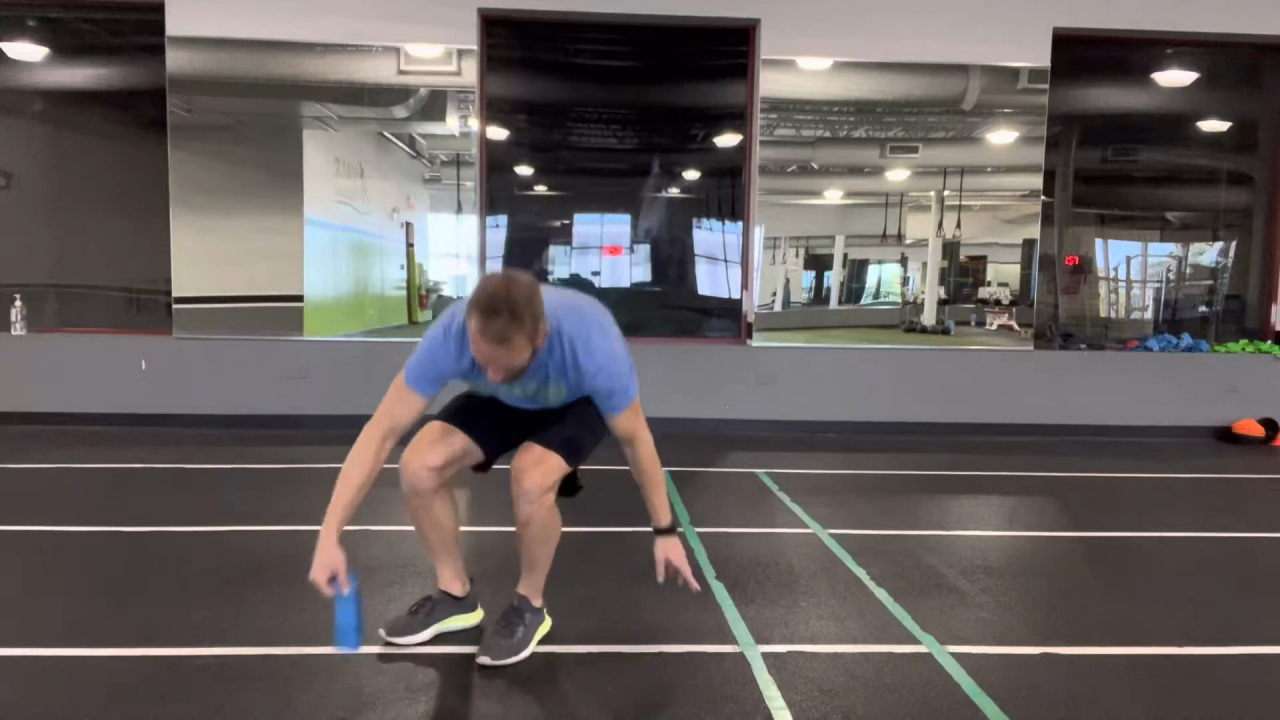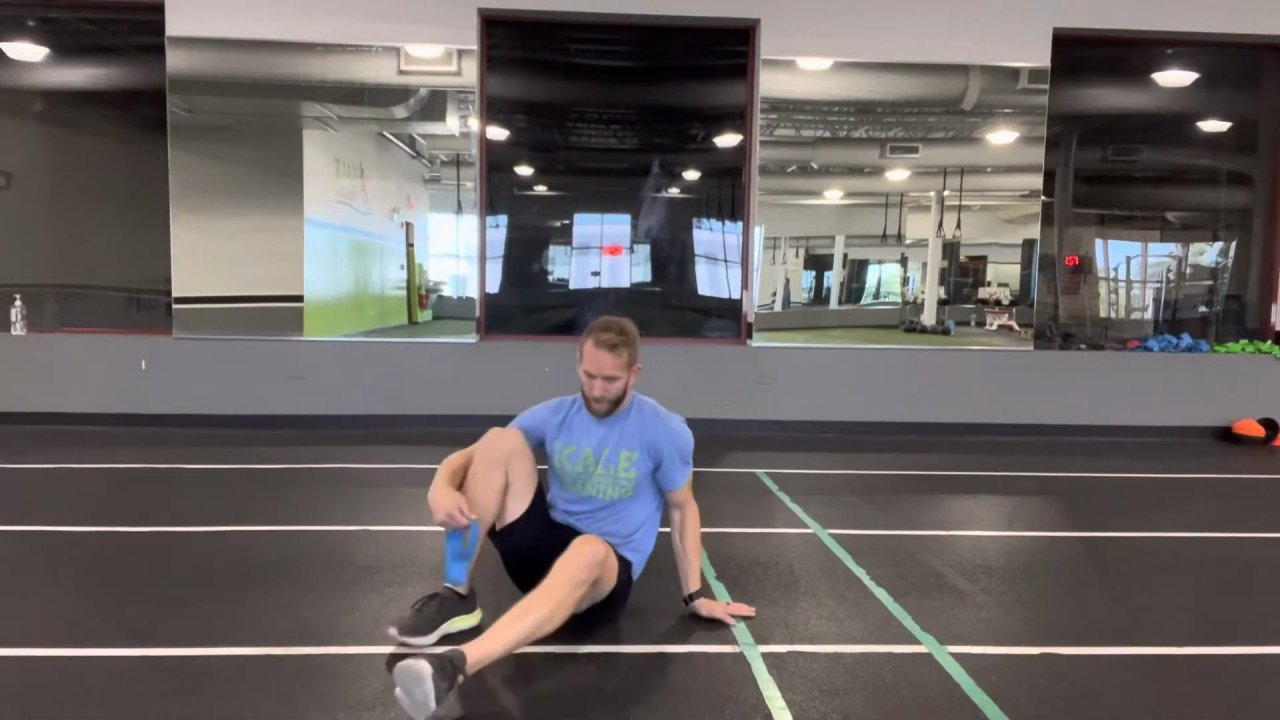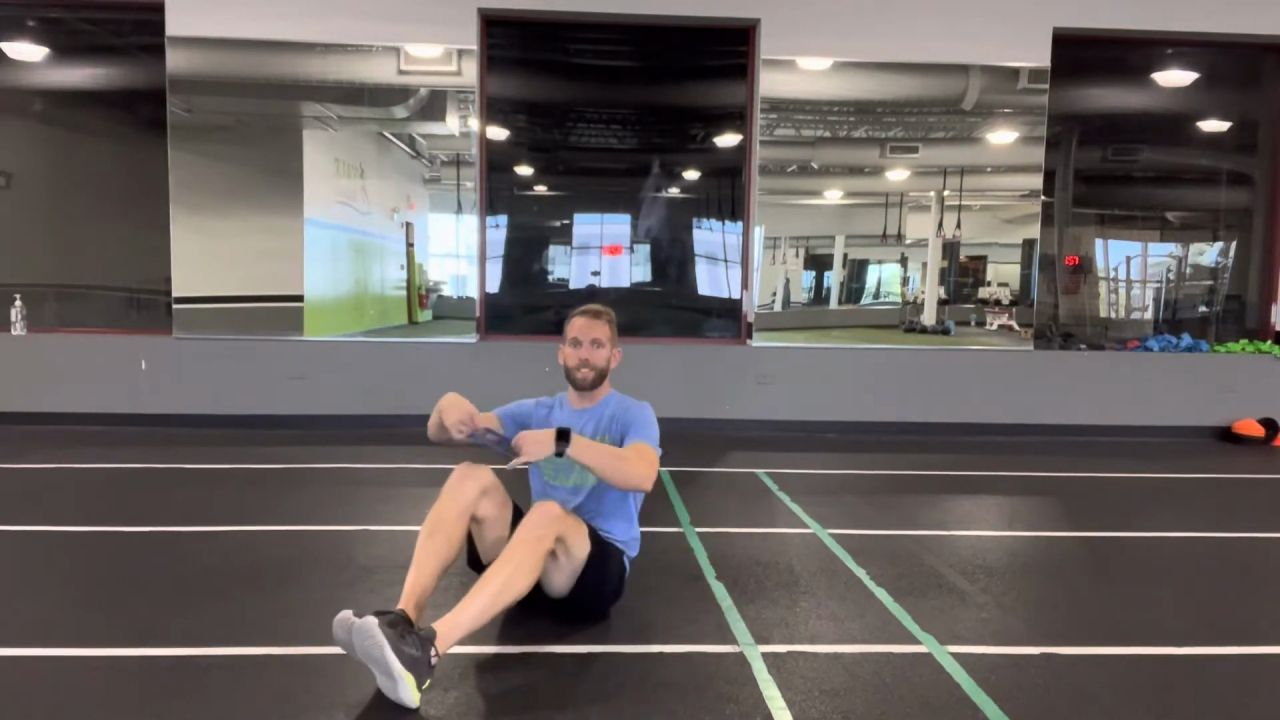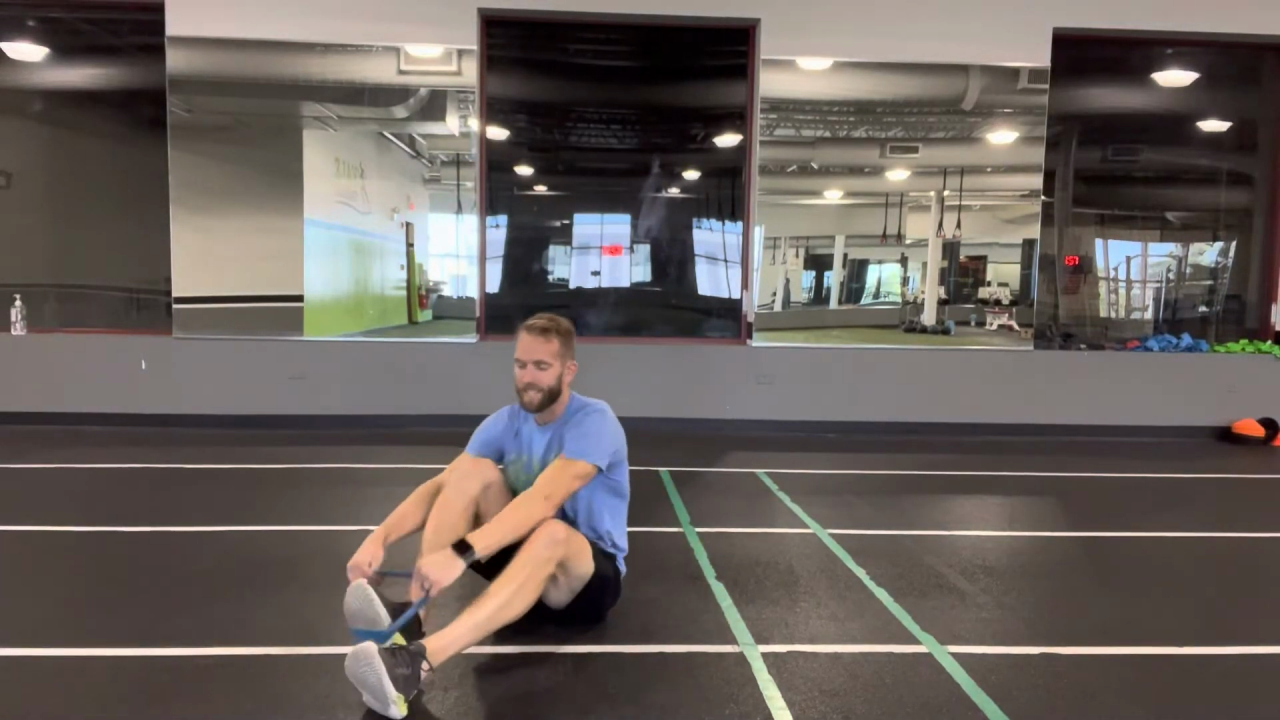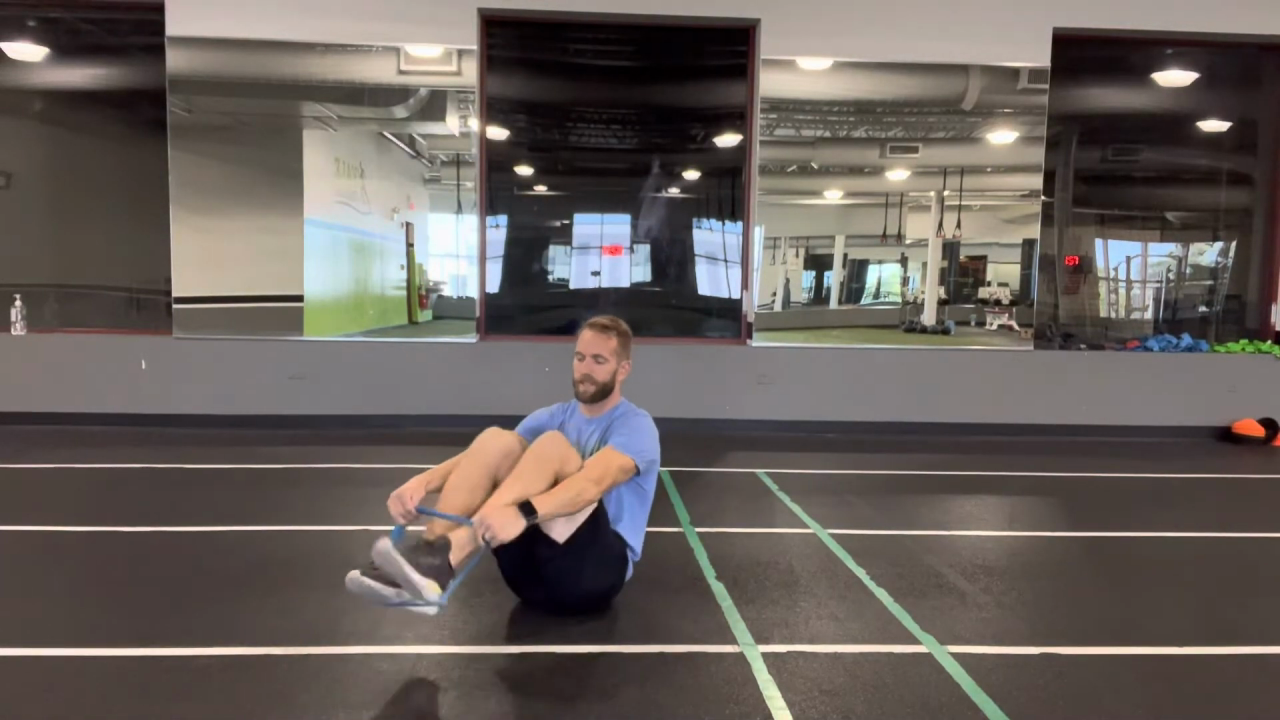
dt=1s
person 1, frame 1
left shoulder: (591, 346)
right shoulder: (453, 334)
left elbow: (633, 437)
right elbow: (382, 430)
left wrist: (664, 531)
right wrist: (330, 535)
left hip: (577, 404)
right hip: (502, 402)
left knee: (530, 476)
right knee: (420, 466)
left ankle: (530, 605)
right ankle: (455, 595)
person 1, frame 2
left shoulder: (665, 432)
right shoulder: (553, 416)
left elbow: (681, 508)
right elbow: (472, 455)
left wrist: (695, 595)
right wrist: (442, 488)
left hip: (608, 570)
right hip: (541, 546)
left knee: (588, 551)
right knee: (501, 440)
left ankle: (456, 666)
right ankle: (456, 596)
person 1, frame 3
left shoulder: (634, 414)
right shoulder: (536, 411)
left elbow: (642, 475)
right elbow: (439, 435)
left wrist: (562, 442)
right wrist: (448, 406)
left hip: (598, 567)
right hip: (532, 557)
left knee: (548, 512)
right knee: (471, 478)
left ankle: (426, 648)
right ankle: (403, 619)
person 1, frame 4
left shoulder: (595, 423)
right shoulder: (505, 423)
left elbow: (544, 501)
right elbow: (441, 487)
left wrist: (460, 553)
right wrist: (379, 538)
left hip: (591, 573)
right hip: (524, 559)
left knee: (553, 534)
right knee: (473, 470)
left ankle: (418, 662)
right ankle: (410, 618)
person 1, frame 5
left shoulder: (635, 427)
right shoulder: (552, 417)
left elbow: (592, 485)
right elbow: (486, 454)
left wrist: (523, 514)
right wrist: (424, 481)
left hip: (594, 566)
right hip: (535, 565)
left knee: (553, 445)
right knee: (495, 441)
left ankle: (444, 559)
